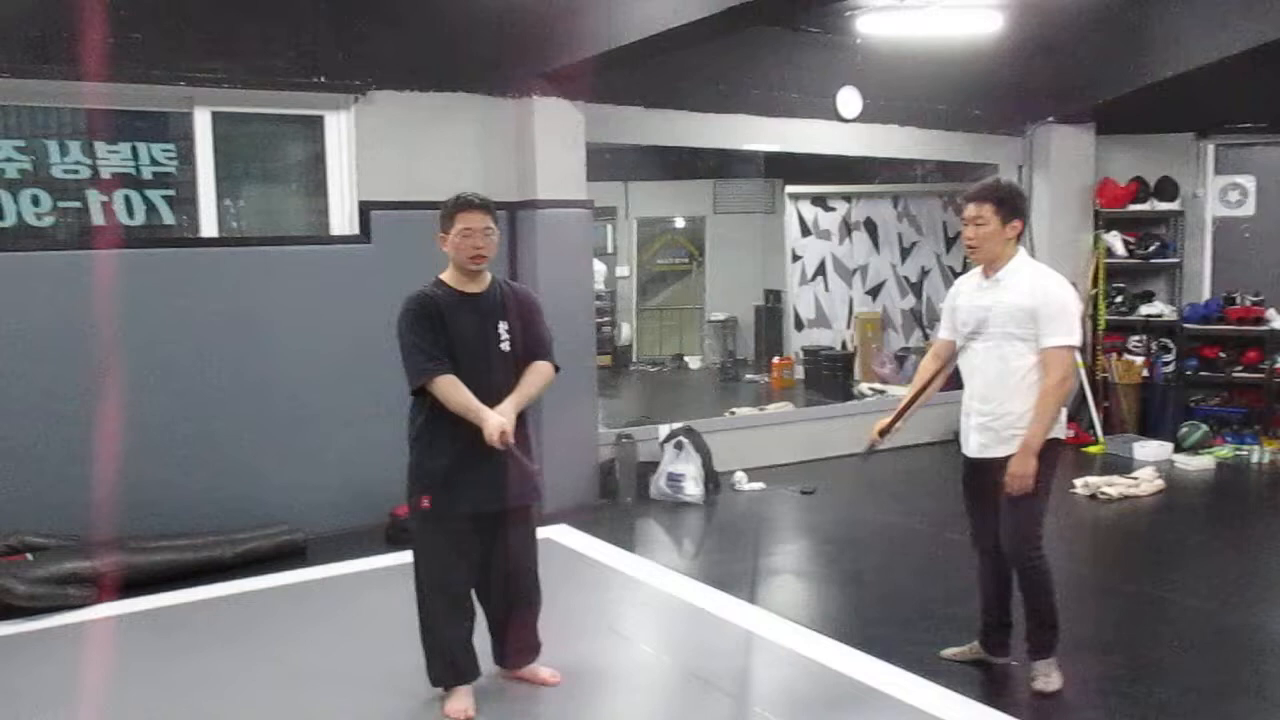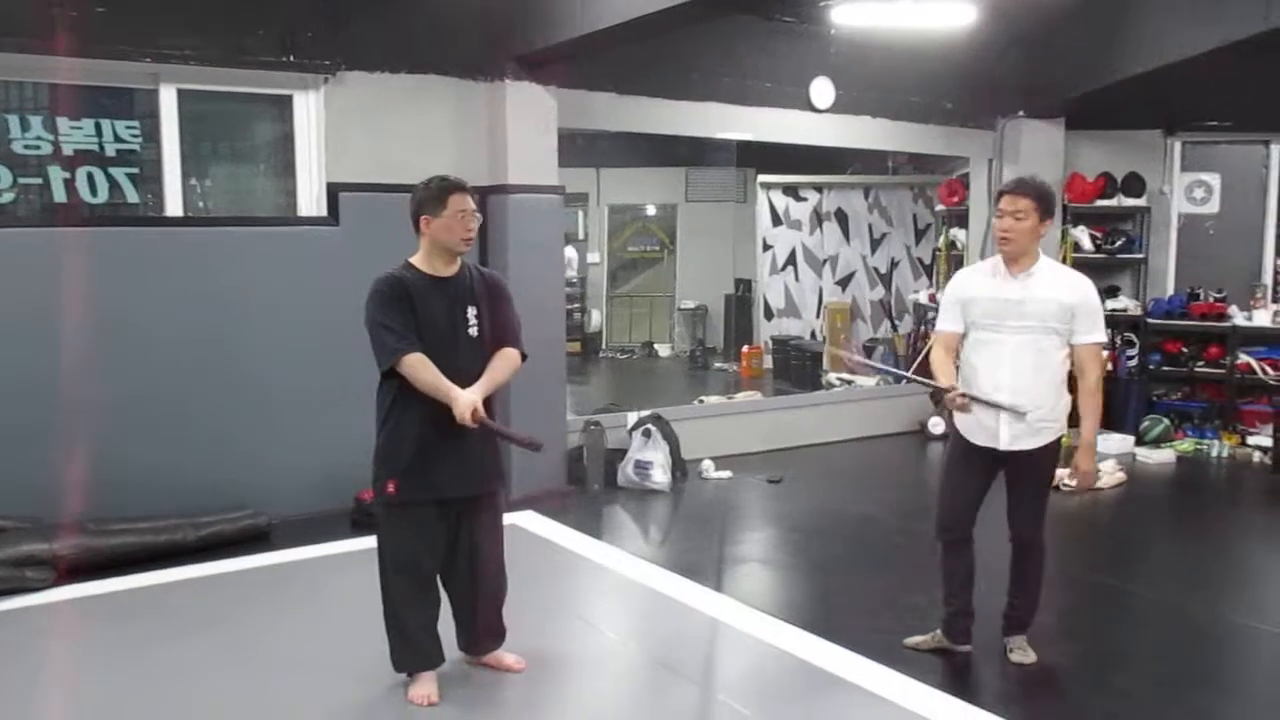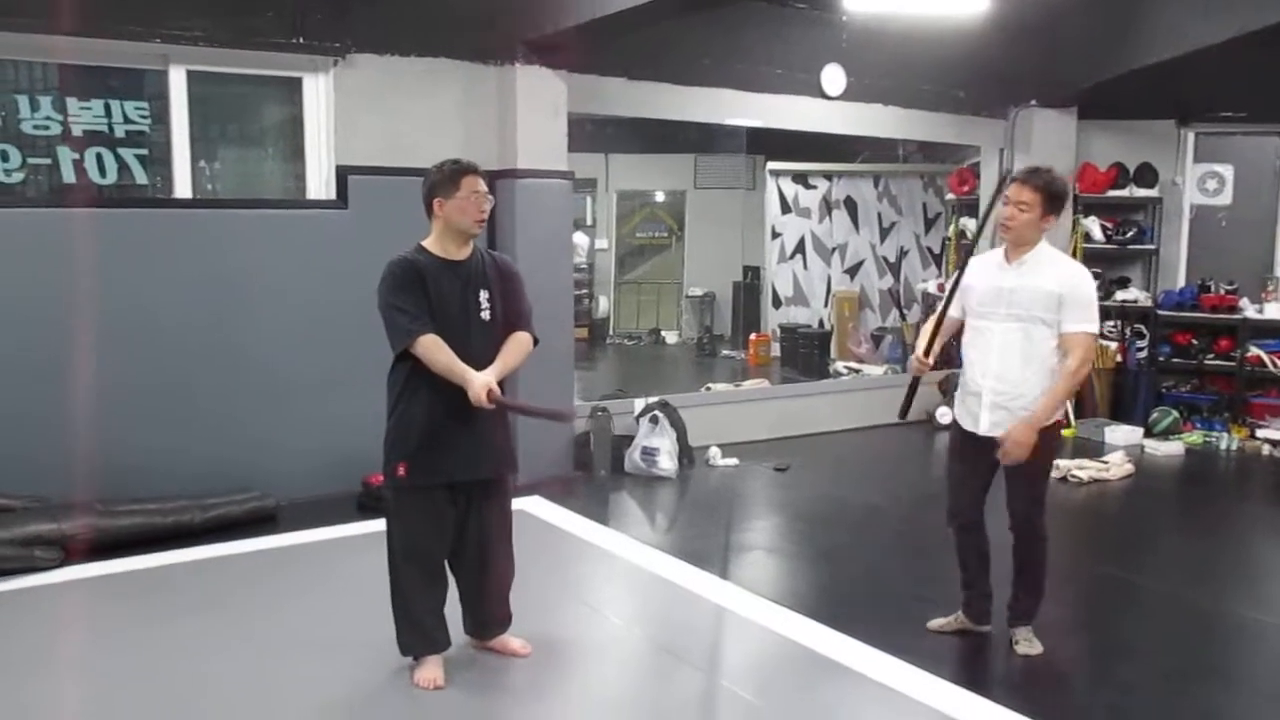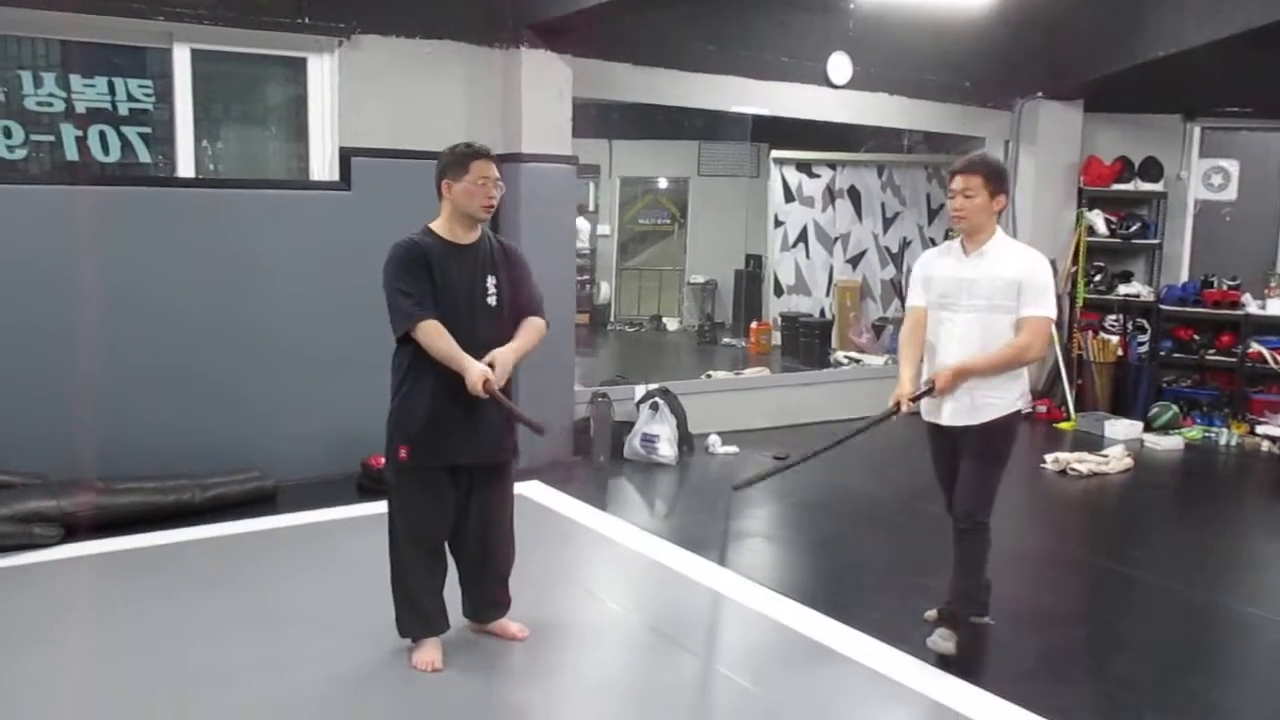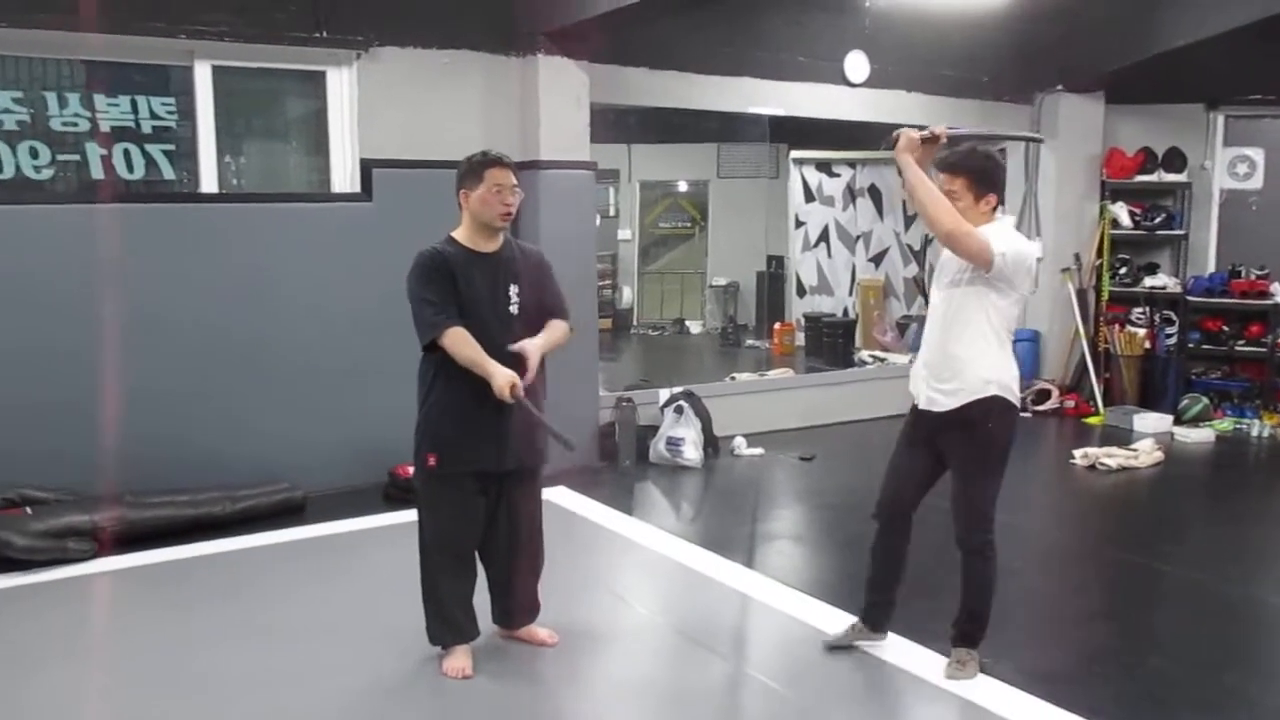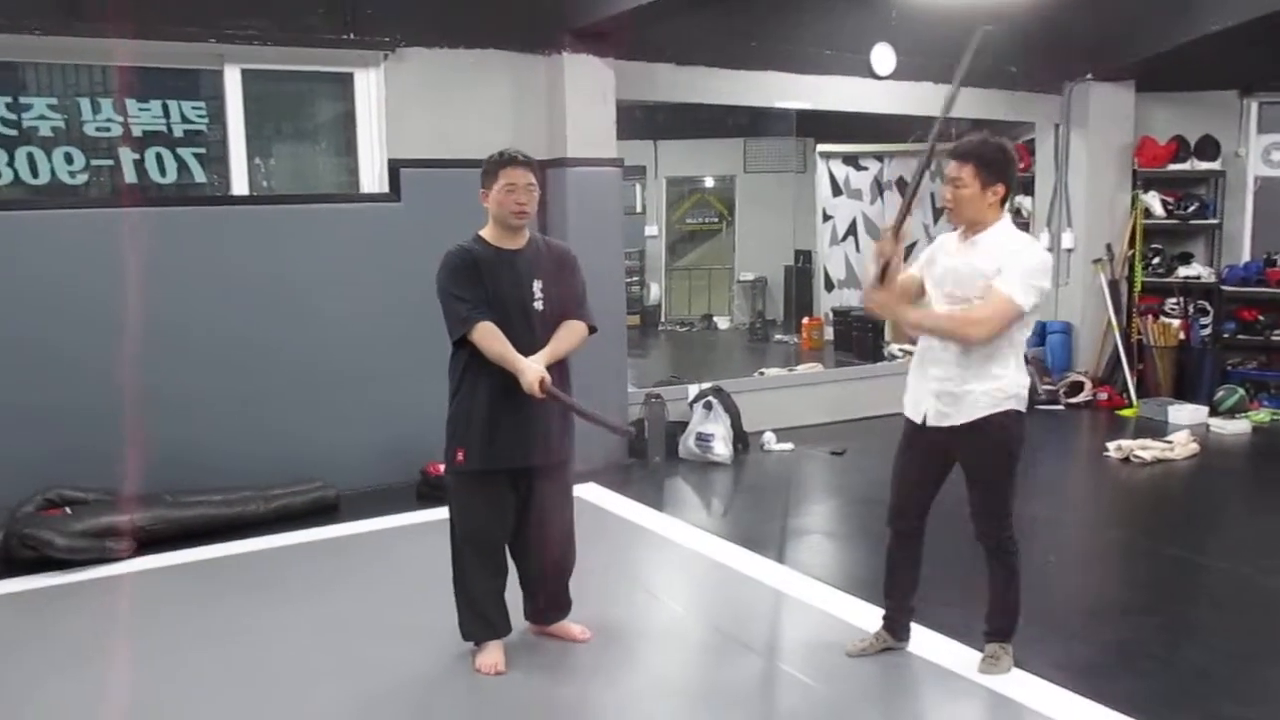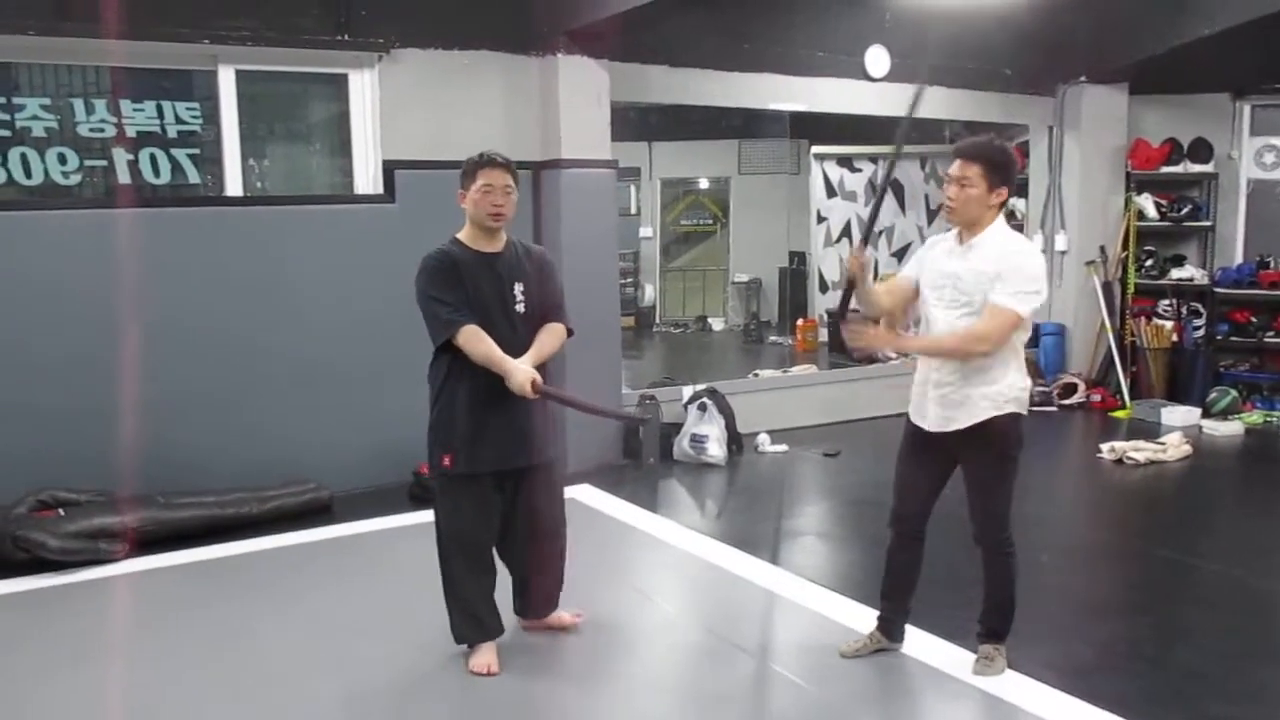
dt=0.7s
person 1, frame 1
left shoulder: (519, 301)
right shoulder: (422, 307)
left elbow: (543, 363)
right elbow: (435, 376)
left wrist: (509, 409)
right wrist: (483, 417)
left hip: (509, 458)
right hip: (444, 464)
left knee: (516, 569)
right knee: (445, 579)
left ankle: (519, 657)
person 1, frame 2
left shoulder: (489, 286)
right shoulder: (391, 290)
left elbow: (510, 350)
right elbow: (406, 357)
left wrist: (478, 391)
right wrist: (454, 396)
left hip: (475, 445)
right hip: (411, 449)
left knee: (481, 556)
right knee: (410, 564)
left ankle: (483, 643)
right ankle: (421, 665)
person 1, frame 3
left shoulder: (500, 271)
right shoulder: (404, 272)
left elbow: (522, 334)
right elbow: (420, 339)
left wrist: (492, 374)
right wrist: (469, 377)
left hip: (485, 430)
right hip: (421, 433)
left knee: (489, 540)
right knee: (419, 547)
left ankle: (489, 628)
right ankle: (427, 648)
person 1, frame 4
left shoulder: (507, 256)
right shoulder: (410, 255)
left elbow: (535, 319)
right elbow: (421, 324)
left wrist: (510, 353)
right wrist: (466, 365)
left hip: (489, 416)
right hip: (425, 417)
left knee: (490, 525)
right knee: (420, 530)
left ankle: (487, 611)
right ankle: (425, 630)
person 1, frame 5
left shoulder: (531, 262)
right shoulder: (434, 264)
left elbow: (559, 320)
right elbow: (447, 332)
left wrist: (539, 343)
right wrist: (492, 371)
left hip: (517, 421)
right hip: (452, 425)
left knee: (519, 532)
right knee: (449, 537)
left ankle: (516, 617)
right ankle: (455, 638)
person 1, frame 6
left shoulder: (559, 259)
right shoulder: (462, 262)
left elbow: (578, 322)
right elbow: (478, 327)
left wrist: (541, 359)
right wrist: (519, 366)
left hip: (547, 415)
right hip: (481, 418)
left knee: (550, 526)
right knee: (480, 533)
left ankle: (548, 613)
right ankle: (488, 634)
person 1, frame 7
left shoulder: (535, 261)
right shoulder: (440, 266)
left elbow: (556, 325)
right elbow: (463, 331)
left wrist: (527, 363)
right wrist: (509, 368)
left hip: (526, 417)
right hip: (463, 421)
left knee: (545, 523)
right knee: (467, 535)
left ankle: (537, 607)
right ankle: (480, 634)
person 2, frame 1
left shoulder: (1048, 289)
right shoulder: (962, 289)
left elbow: (1059, 376)
right elbow: (939, 357)
left wrist: (1029, 450)
right wrist: (895, 413)
left hip: (1026, 447)
right hip: (975, 443)
left knee: (1021, 548)
right knee: (987, 545)
left ankle: (1044, 655)
right ankle: (993, 641)
person 2, frame 2
left shoulder: (1074, 288)
right shoulder: (966, 282)
left elbow: (1089, 372)
right elbow: (943, 348)
left wrist: (1086, 444)
right wrist: (950, 389)
left hip: (1038, 438)
right hip: (973, 433)
left knee: (1027, 538)
right knee: (952, 528)
left ankle: (1017, 633)
right ankle: (955, 630)
person 2, frame 3
left shoulder: (1070, 277)
right shoulder: (976, 268)
left elbow: (1078, 361)
right elbow: (946, 327)
left wrist: (1031, 424)
right wrist: (926, 352)
left hip: (1030, 427)
right hip: (971, 419)
left knee: (1027, 526)
right knee: (963, 517)
left ankle: (1023, 622)
right ankle: (975, 611)
person 2, frame 4
left shoulder: (1027, 265)
right shoulder: (931, 262)
left elbow: (1033, 345)
right elbow: (914, 327)
left wrist: (961, 370)
right wrist: (908, 378)
left hip: (992, 413)
right hip: (941, 411)
left knee: (971, 516)
right knee: (960, 514)
left ankle: (953, 622)
right ankle: (975, 603)
person 2, frame 5
left shoulder: (1014, 251)
right shoulder: (959, 236)
left elbow: (949, 228)
right elbow: (923, 201)
left wrist: (908, 160)
right wrist: (923, 159)
left hip: (981, 408)
right hip: (930, 402)
left knee: (973, 533)
right knee: (891, 511)
left ankle: (966, 644)
right ankle: (874, 619)
person 2, frame 6
left shoulder: (1026, 256)
right shoulder: (944, 247)
left elbow: (978, 327)
right elbow: (897, 294)
left wrist: (902, 313)
right wrist: (886, 267)
left hip: (989, 417)
right hip: (927, 411)
left knee: (994, 533)
right knee: (903, 520)
left ankle: (1000, 640)
right ankle: (895, 626)
person 2, frame 7
left shoulder: (1019, 257)
right shoulder: (937, 249)
left elbow: (986, 338)
right elbow: (889, 300)
left wrist: (898, 344)
right wrist: (861, 285)
left hip: (990, 419)
right hip: (928, 413)
left knee: (992, 535)
right knee: (905, 522)
left ankle: (993, 640)
right ankle: (889, 627)
